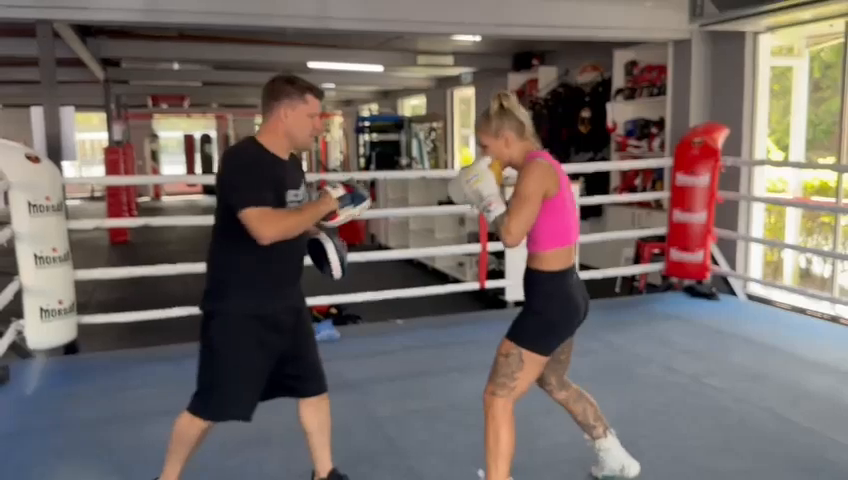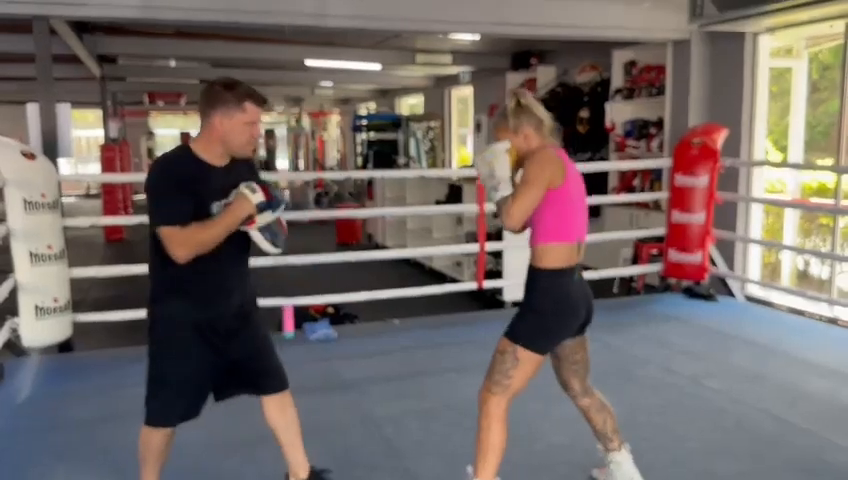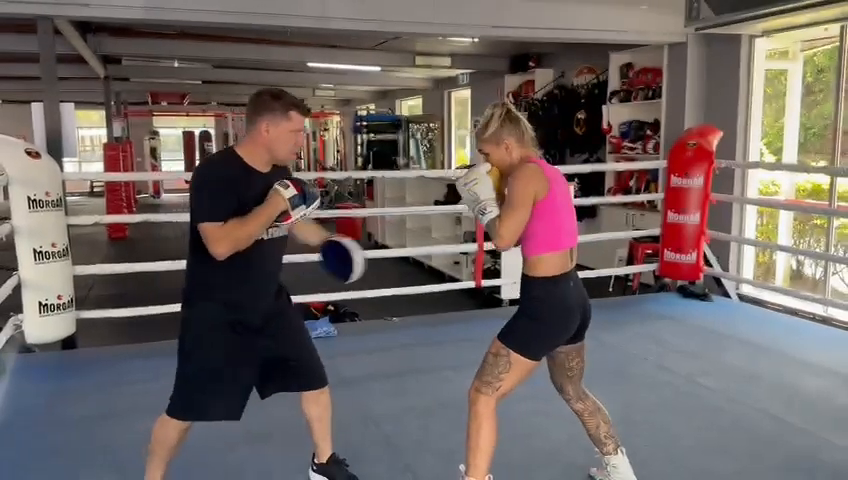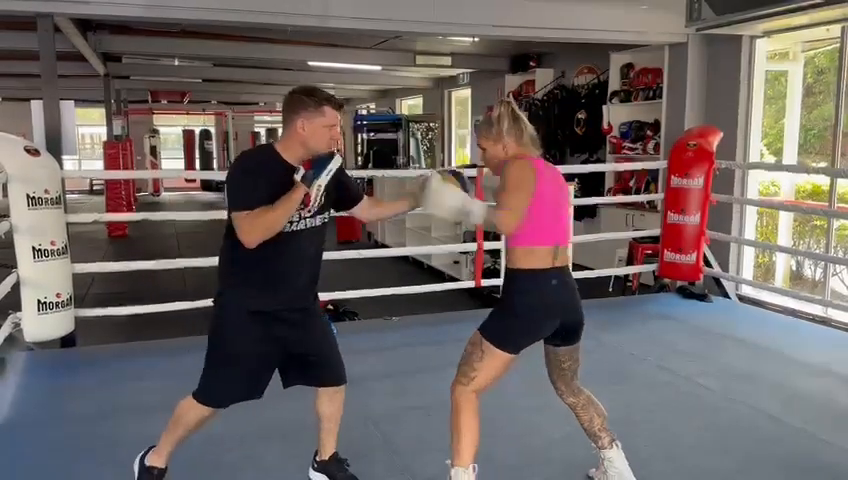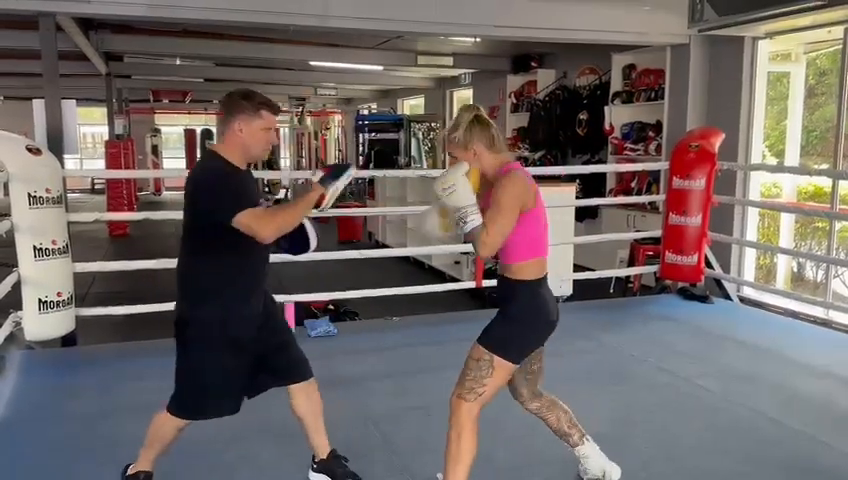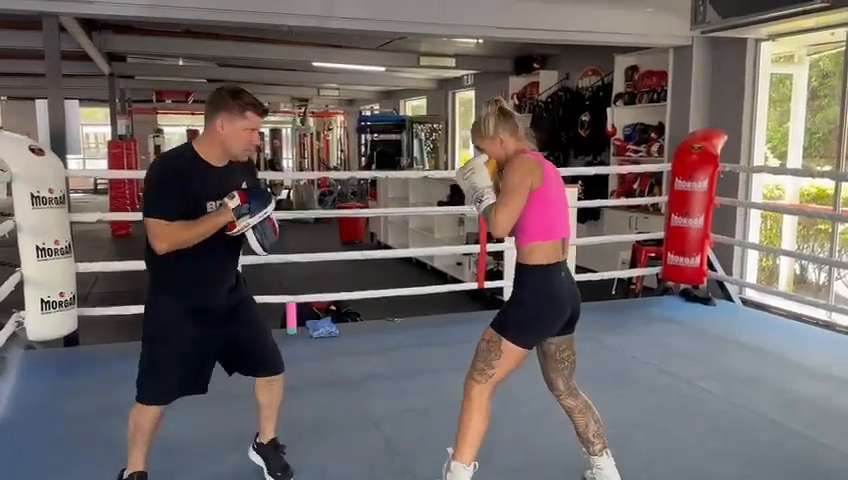
dt=0.4s
person 1, frame 1
left shoulder: (290, 163)
right shoulder: (243, 161)
right elbow: (267, 230)
left wrist: (317, 234)
right wrist: (326, 204)
left hip: (285, 304)
right hip: (238, 309)
left knee: (314, 388)
right knee: (209, 405)
person 1, frame 2
left shoulder: (243, 167)
right shoulder: (170, 172)
left elbow: (259, 219)
right elbow: (181, 248)
right wrist: (238, 210)
left hip: (235, 307)
right hip: (182, 316)
left knee: (275, 387)
right knee: (164, 415)
person 1, frame 3
left shoulder: (278, 173)
right shoulder: (215, 173)
left elbow: (292, 224)
right elbow: (221, 244)
left wrist: (329, 241)
right wrist: (275, 204)
left hip: (268, 305)
right hip: (215, 314)
left knee: (315, 382)
right knee: (186, 408)
person 1, frame 4
left shoulder: (326, 169)
right shoulder: (252, 166)
left elbow: (365, 210)
right elbow: (250, 234)
left wrist: (419, 199)
right wrist: (300, 190)
left hip: (299, 304)
right hip: (246, 307)
left knee: (332, 380)
right knee: (211, 396)
person 1, frame 5
left shoulder: (238, 172)
right shoulder: (211, 176)
right elbow: (264, 229)
left wrist: (293, 221)
right wrist: (317, 192)
left hip: (252, 304)
right hip: (211, 314)
left knee: (300, 376)
right knee: (188, 405)
person 1, frame 6
left shoulder: (243, 167)
right shoulder: (170, 169)
left elbow: (254, 216)
right elbow: (162, 240)
left wrist: (259, 223)
right wrist: (226, 215)
left hip: (229, 293)
right hip: (176, 303)
left knee: (271, 369)
right knee: (154, 393)
left ankle: (265, 444)
person 2, frame 1
left shoulder: (536, 169)
right shoulder: (541, 165)
left elbow: (511, 235)
right elbow: (519, 217)
left wrist: (487, 194)
right wrist: (478, 192)
left hip: (550, 298)
right hip: (565, 292)
left knee: (498, 399)
right knee: (554, 381)
person 2, frame 2
left shoulder: (542, 159)
right shoulder: (563, 166)
left elbow: (512, 220)
right elbow: (526, 222)
left wrist: (500, 181)
right wrist: (504, 180)
left hip: (548, 296)
right hip: (574, 292)
left knee: (493, 397)
right knee: (578, 388)
person 2, frame 3
left shoulder: (526, 173)
right shoulder: (550, 174)
left elbow: (503, 238)
right elbow: (530, 232)
left wrist: (481, 198)
right wrist: (492, 195)
left hip: (545, 303)
right hip: (573, 297)
left knee: (482, 397)
right knee: (572, 391)
person 2, frame 4
left shoulder: (518, 169)
right shoulder: (553, 174)
left elbow: (504, 220)
left wrist: (458, 203)
left hip: (527, 298)
right hip: (563, 295)
left knee: (464, 391)
right knee: (569, 389)
person 2, frame 5
left shoulder: (510, 184)
right shoulder: (503, 178)
left elbow: (485, 249)
left wrist: (460, 203)
left hip: (525, 307)
right hip: (533, 304)
left knee: (463, 404)
right knee: (529, 396)
person 2, frame 6
left shoulder: (521, 165)
right shoulder: (545, 167)
left elbow: (499, 226)
left wrist: (480, 189)
right wrist: (490, 189)
left hip: (536, 292)
right hip: (563, 289)
left knee: (478, 387)
right knee: (564, 389)
